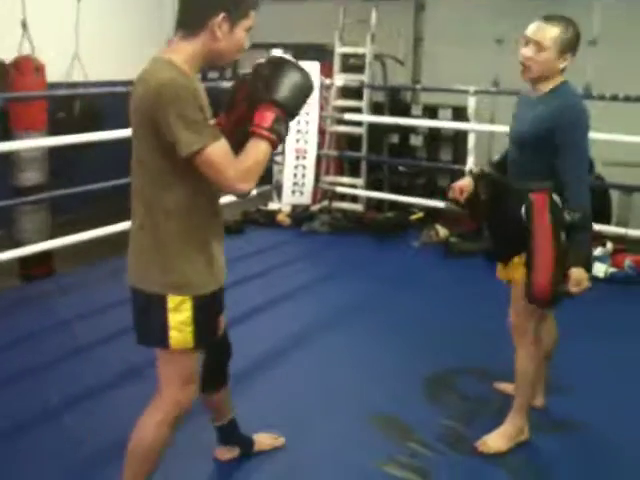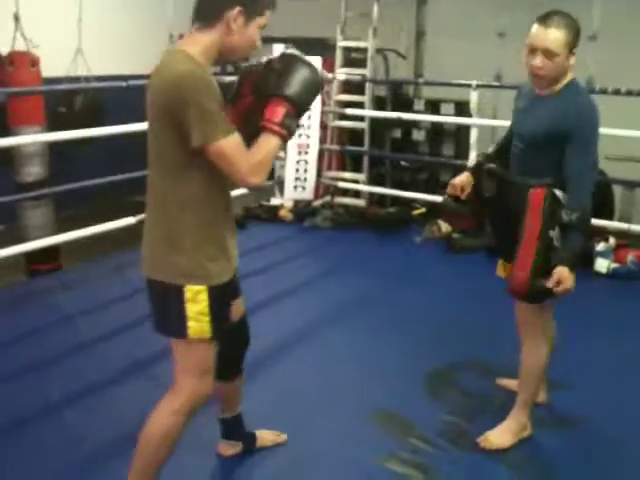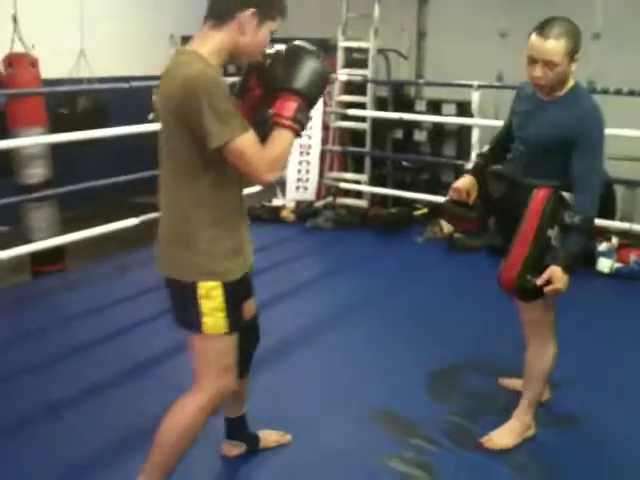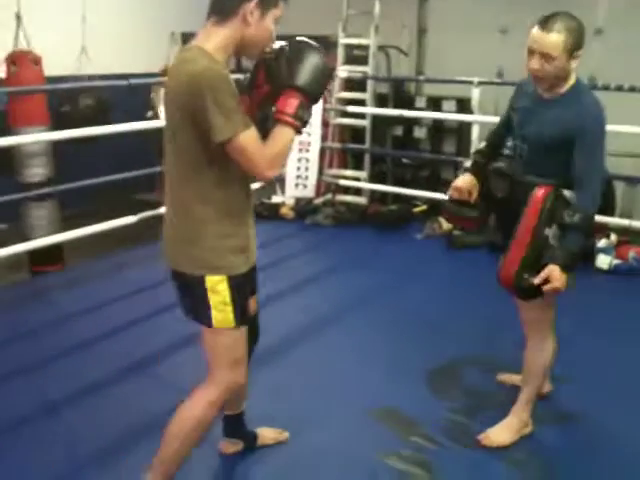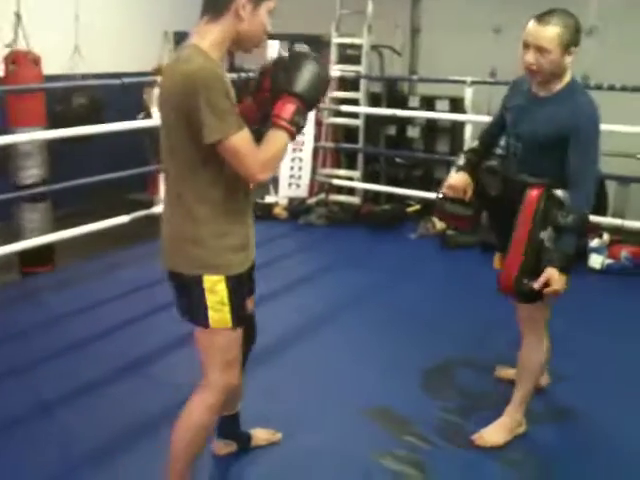
dt=0.1s
person 1, frame 1
left shoulder: (176, 78)
right shoulder: (169, 86)
right elbow: (236, 179)
left wrist: (238, 116)
right wrist: (273, 114)
left hip: (195, 258)
right hip: (173, 270)
left knee: (217, 349)
right knee: (175, 396)
left ankle: (231, 440)
person 1, frame 2
left shoulder: (186, 68)
right shoulder: (188, 77)
right elbow: (248, 171)
left wrist: (248, 104)
right wrist: (284, 108)
left hip: (207, 248)
right hip: (187, 260)
left knee: (234, 339)
right knee: (191, 387)
left ankle: (235, 435)
person 1, frame 3
left shoulder: (194, 68)
right shoulder: (199, 79)
right elbow: (263, 168)
left wrist: (255, 97)
right wrist: (294, 102)
left hip: (220, 246)
right hip: (201, 258)
left knee: (245, 337)
right knee: (212, 384)
left ankle: (239, 435)
person 1, frame 4
left shoulder: (201, 64)
right shoulder: (205, 74)
right elbow: (264, 164)
left wrist: (261, 93)
right wrist: (296, 98)
left hip: (224, 241)
right hip: (207, 251)
left knee: (245, 336)
right knee: (225, 377)
left ankle: (237, 433)
person 1, frame 5
left shoulder: (198, 62)
right shoulder: (199, 73)
right elbow: (256, 167)
left wrist: (263, 100)
right wrist: (292, 104)
left hip: (223, 241)
right hip: (206, 252)
left knee: (241, 338)
right knee: (220, 378)
left ankle: (230, 434)
person 2, frame 1
left shoulder: (568, 110)
right shoulder: (529, 98)
left elbow: (576, 187)
left wrist: (578, 255)
right wrist: (477, 178)
left knee: (521, 324)
right knee: (539, 314)
left ankle: (516, 422)
right ankle: (533, 389)
person 2, frame 2
left shoulder: (579, 111)
right shoulder: (527, 92)
left elbow: (580, 190)
left wrist: (567, 258)
right wrist: (473, 171)
right hip: (518, 219)
left knee: (530, 319)
right knee: (537, 314)
left ankle: (520, 418)
right ankle: (533, 383)
person 2, frame 3
left shoulder: (583, 116)
right shoulder: (525, 94)
left elbow: (586, 194)
left wrist: (562, 260)
right wrist: (475, 174)
right hip: (519, 217)
left knee: (536, 319)
right knee: (536, 314)
left ankle: (524, 417)
right ankle: (537, 382)
person 2, frame 4
left shoulder: (586, 113)
right shoulder: (525, 90)
left elbow: (587, 192)
right elbow: (499, 137)
left wrist: (562, 259)
right wrist: (473, 172)
right hip: (519, 212)
left knee: (536, 316)
right knee: (531, 310)
left ankle: (521, 415)
right ankle: (538, 376)
person 2, frame 5
left shoulder: (580, 112)
right shoulder: (519, 87)
left elbow: (581, 192)
right elbow: (492, 135)
left wrist: (559, 260)
right wrist: (466, 170)
right hip: (512, 210)
left knee: (531, 314)
right knee: (526, 309)
left ankle: (514, 415)
right ankle: (535, 371)
